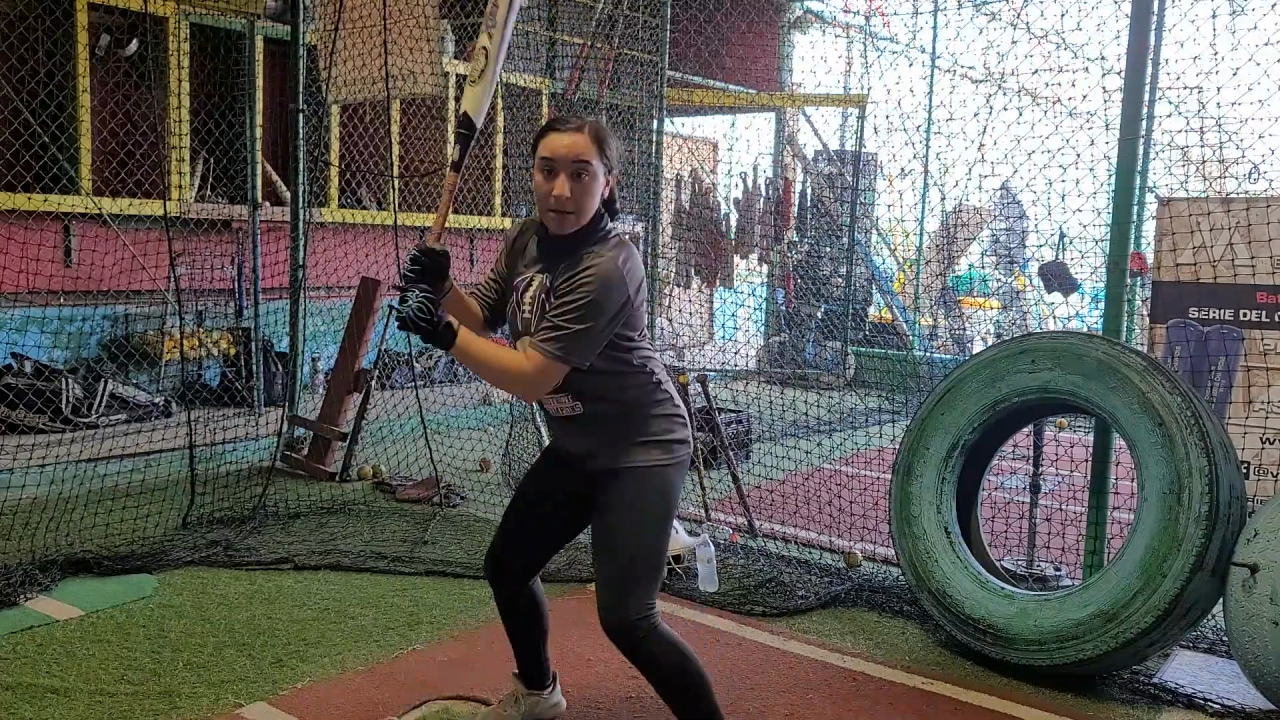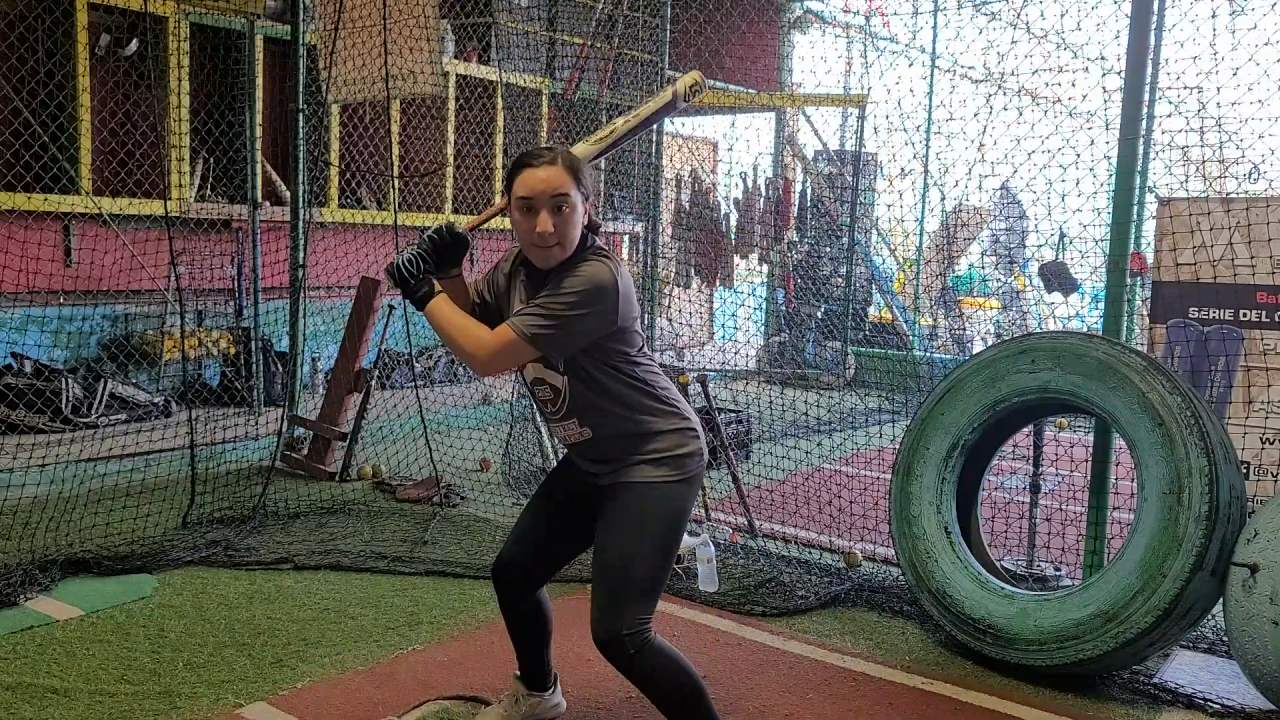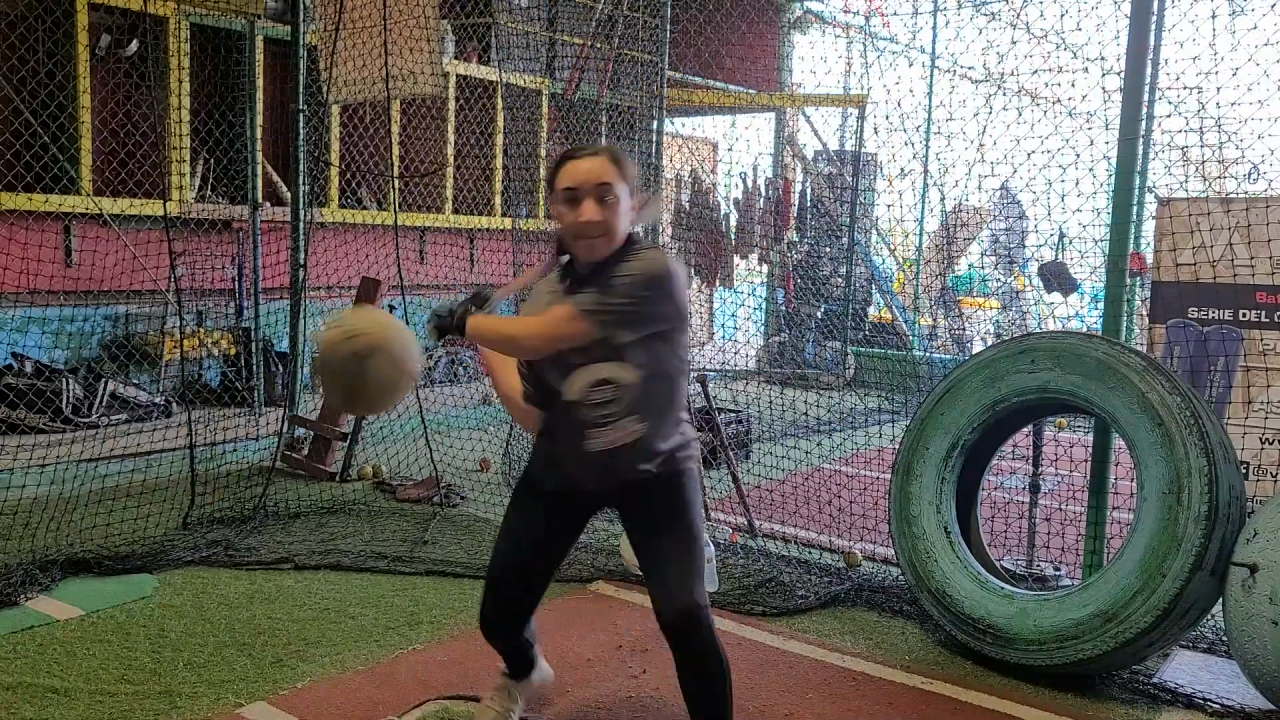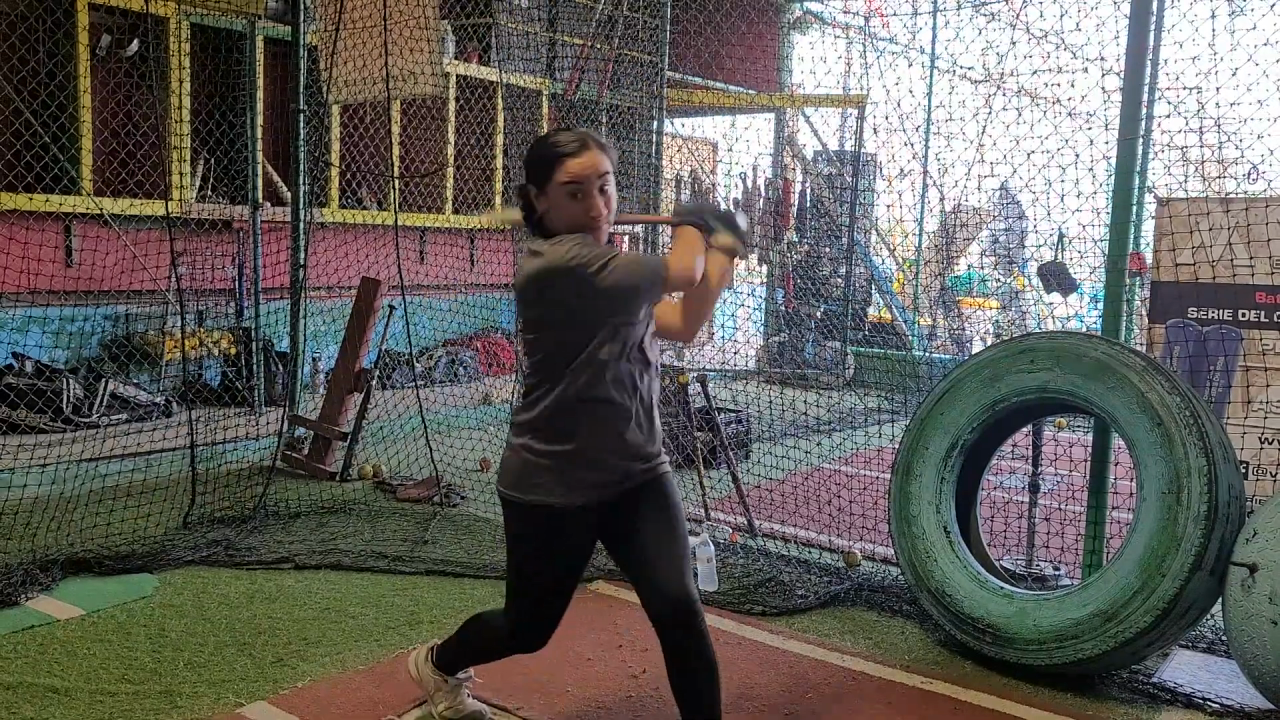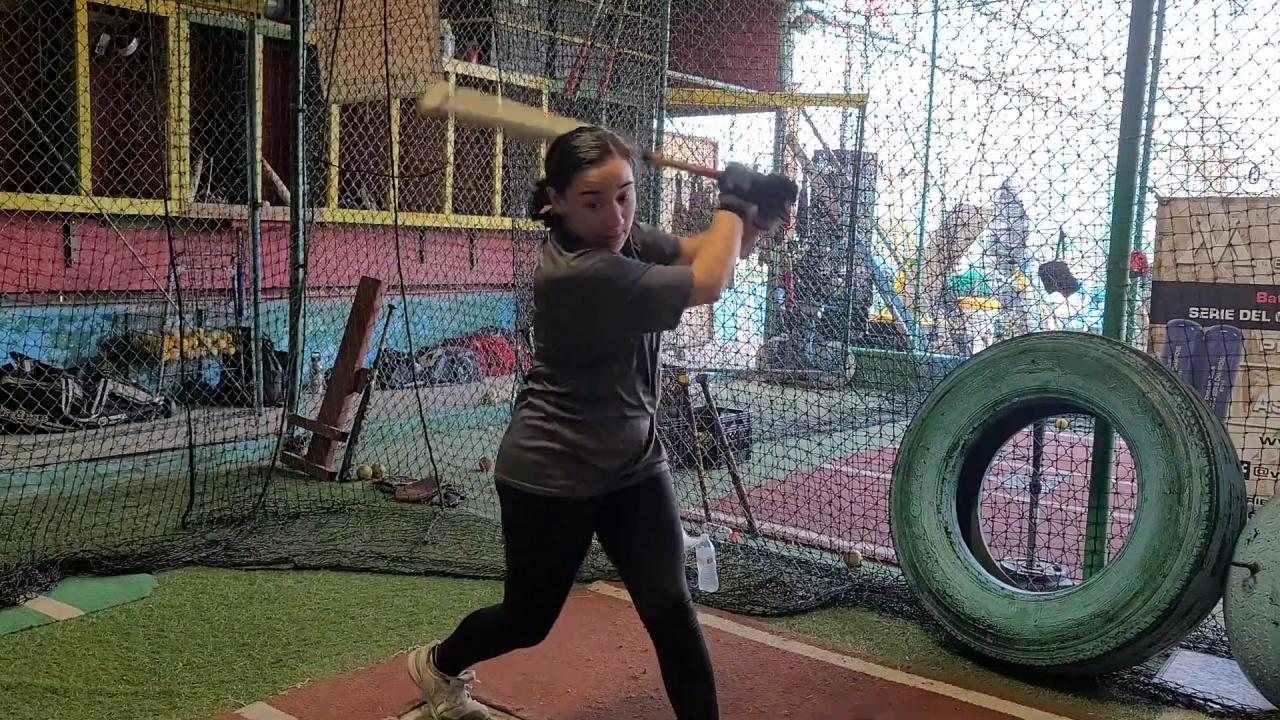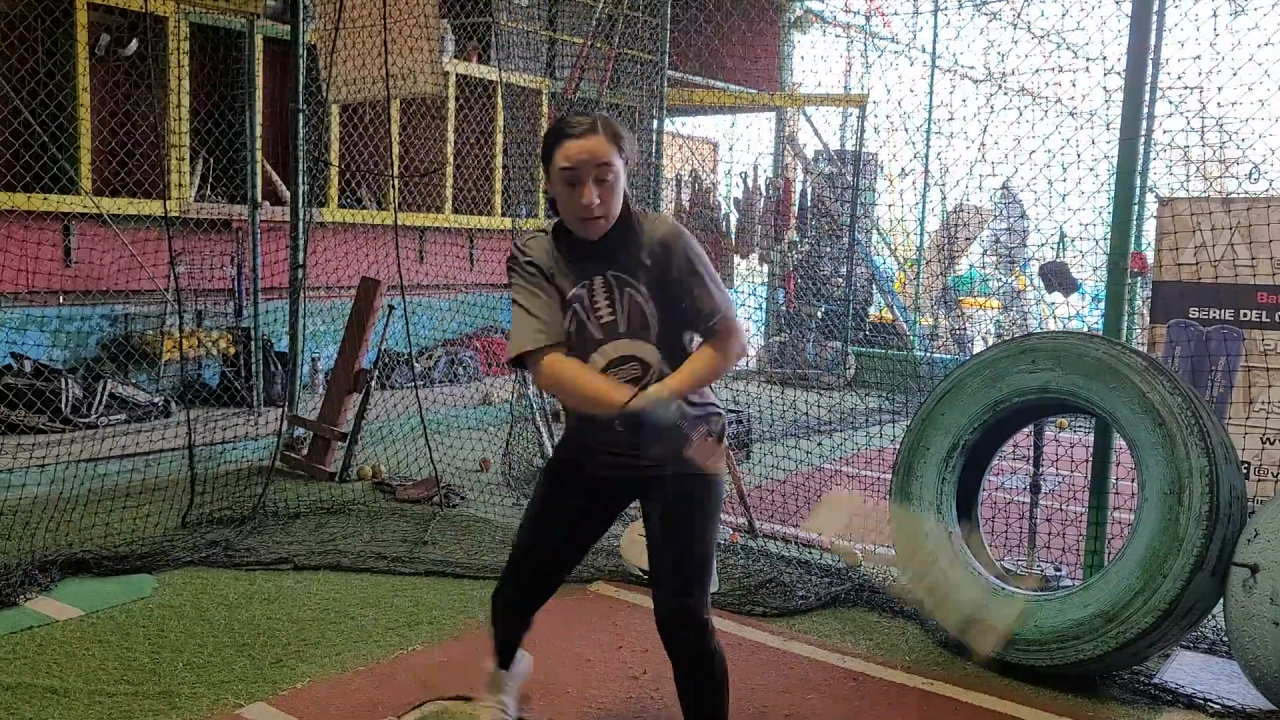
dt=0.4s
person 1, frame 1
left shoulder: (609, 265)
right shoulder: (526, 239)
left elbow: (531, 378)
right elbow: (480, 320)
left wrist: (444, 332)
right wrist: (435, 289)
left hip: (641, 450)
right hip: (575, 447)
left knee: (627, 618)
right knee: (505, 566)
person 1, frame 2
left shoulder: (596, 280)
right shoulder: (519, 265)
left elbow: (486, 355)
right elbow: (475, 313)
left wrist: (422, 290)
right wrist: (447, 269)
left hip: (654, 462)
right hip: (592, 461)
left knee: (619, 634)
right knee: (512, 573)
person 1, frame 3
left shoulder: (654, 273)
right shoulder: (551, 284)
left elbow: (540, 335)
left wrist: (466, 321)
right wrist: (519, 396)
left hip: (657, 465)
right hip: (563, 468)
left knee: (685, 616)
right knee: (499, 609)
right ankle: (522, 674)
person 1, frame 4
left shoulder: (592, 257)
right shoulder: (563, 263)
left elbow: (679, 325)
right elbow: (679, 273)
left wrist: (719, 248)
right wrist: (692, 224)
left hip: (636, 466)
right hip: (551, 482)
left knee: (677, 608)
right knee: (530, 628)
right ankle: (440, 663)
person 1, frame 5
left shoulder: (621, 240)
right shoulder: (572, 273)
left elbow: (699, 253)
right elbow: (703, 285)
left wrist: (747, 205)
right wrist: (733, 202)
left hip: (632, 461)
right hip: (550, 471)
left knee: (669, 611)
right knee: (529, 618)
right ankle: (439, 663)
person 1, frame 6
left shoulder: (663, 239)
right shoulder: (533, 259)
left elbow: (728, 341)
right elbow: (548, 365)
left wrist: (660, 400)
right wrist: (633, 408)
left hip: (683, 451)
right hip: (591, 453)
left knee: (682, 617)
right knee: (522, 584)
right ankle: (506, 666)
